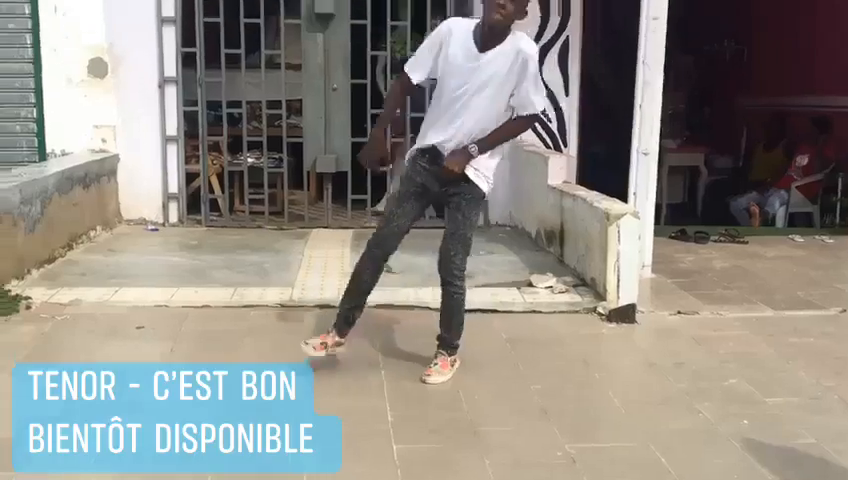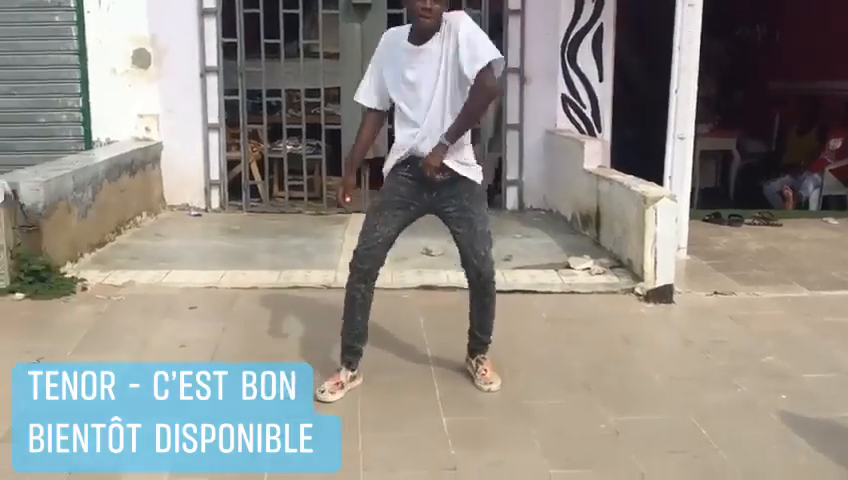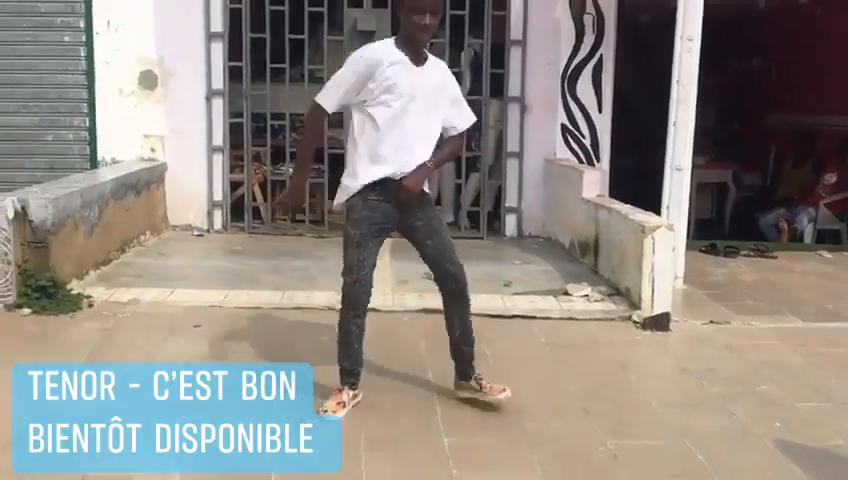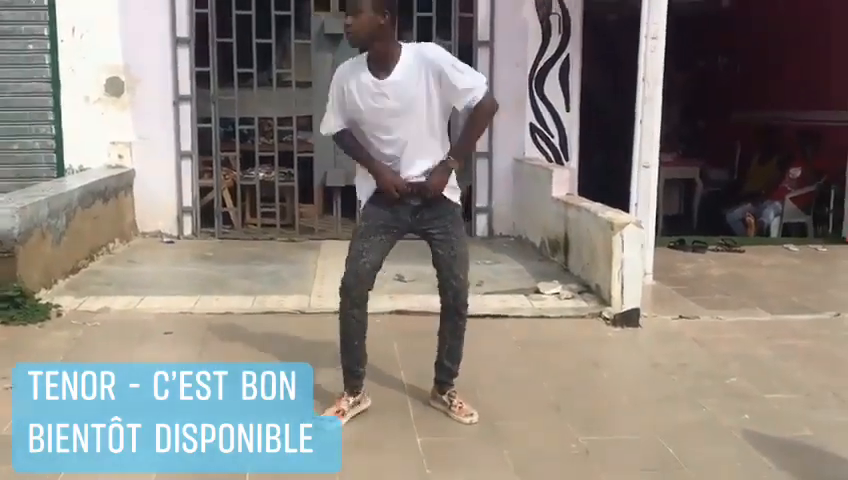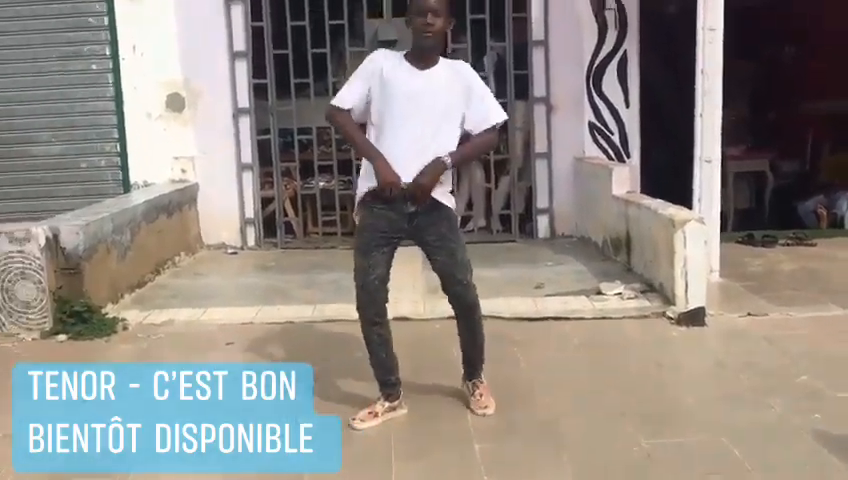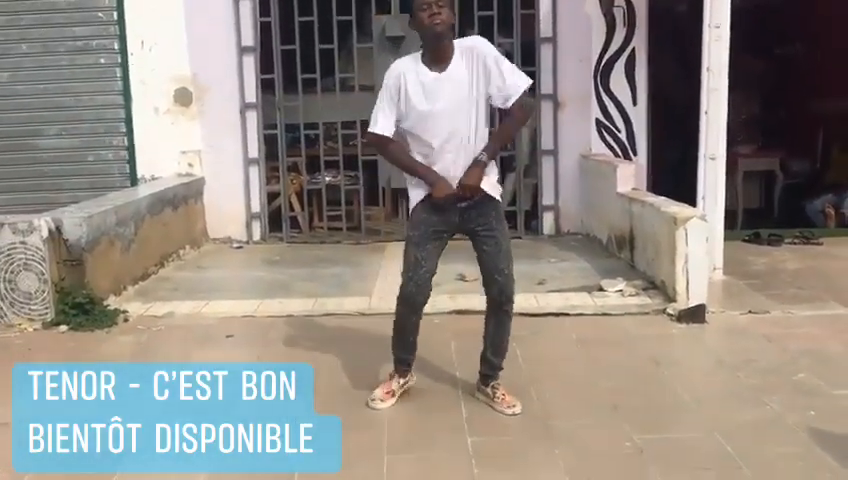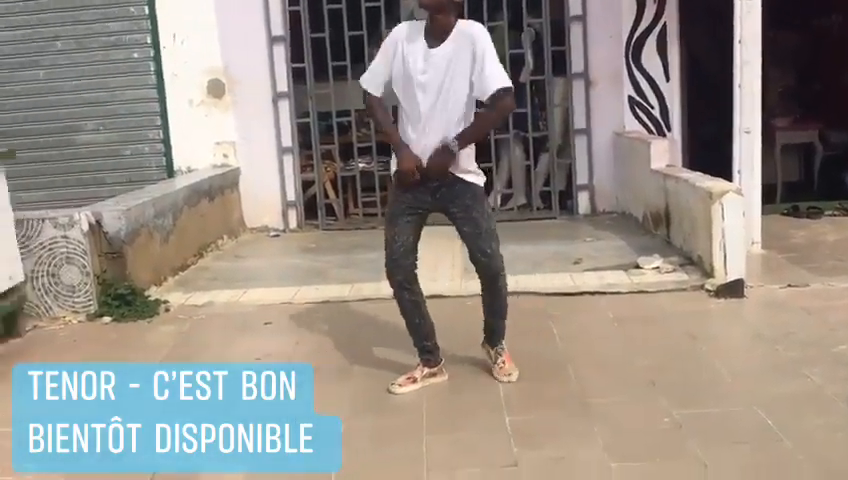
dt=0.7s
person 1, frame 1
left shoulder: (523, 52)
right shoulder: (450, 32)
left elbow: (528, 115)
right elbow: (405, 80)
left wrist: (471, 150)
right wrist: (379, 135)
left hip: (470, 171)
right hip: (427, 155)
left knee: (450, 268)
right knee: (380, 244)
left ankle: (448, 352)
right ankle: (341, 329)
person 1, frame 2
right shoulder: (389, 43)
left elbow: (491, 82)
right elbow: (375, 110)
left wrist: (445, 144)
right wrist: (351, 168)
left hip: (456, 172)
right hip: (405, 170)
left knee: (481, 268)
right knee: (363, 262)
left ankle: (478, 354)
right ankle: (349, 366)
person 1, frame 3
left shoulder: (441, 75)
right shoulder: (371, 58)
left elbow: (458, 133)
right elbow: (319, 111)
left wrist: (426, 169)
right wrist: (298, 180)
left hip: (414, 192)
right hip: (367, 192)
left knee: (454, 279)
right knee: (356, 291)
left ankle: (466, 373)
right ankle: (349, 385)
person 1, frame 4
left shoulder: (429, 59)
right shoulder: (346, 76)
left elbow: (486, 104)
right elbow: (340, 131)
left wrist: (447, 166)
right wrist: (374, 168)
left hip: (437, 197)
right hip: (385, 198)
left knee: (456, 294)
right knee: (353, 287)
left ankle: (445, 389)
right ankle: (353, 392)
person 1, frame 5
left shoulder: (460, 74)
right shoulder: (381, 62)
left elbow: (491, 131)
right elbow: (337, 112)
left wrist: (441, 165)
right wrist: (377, 160)
left hip: (433, 202)
right hip: (380, 202)
left knee: (464, 295)
right knee: (369, 299)
left ankle: (474, 378)
right ankle: (390, 396)
person 1, frame 6
left shoulder: (478, 51)
right shoulder: (400, 72)
left elbow: (522, 103)
right elbow: (380, 136)
left wrist: (481, 162)
right wrist: (428, 176)
left hip: (481, 195)
right hip: (431, 198)
left knee: (502, 289)
right knee: (413, 291)
left ankle: (489, 381)
right ankle: (402, 372)
person 1, frame 7
left shoulder: (473, 35)
right shoulder: (401, 36)
left elbow: (503, 100)
right elbow: (371, 93)
left wrist: (450, 149)
right wrist: (401, 150)
left hip: (457, 173)
right hip: (409, 175)
left knee: (490, 263)
right knee: (398, 269)
left ankle: (496, 344)
right ankle: (430, 362)
